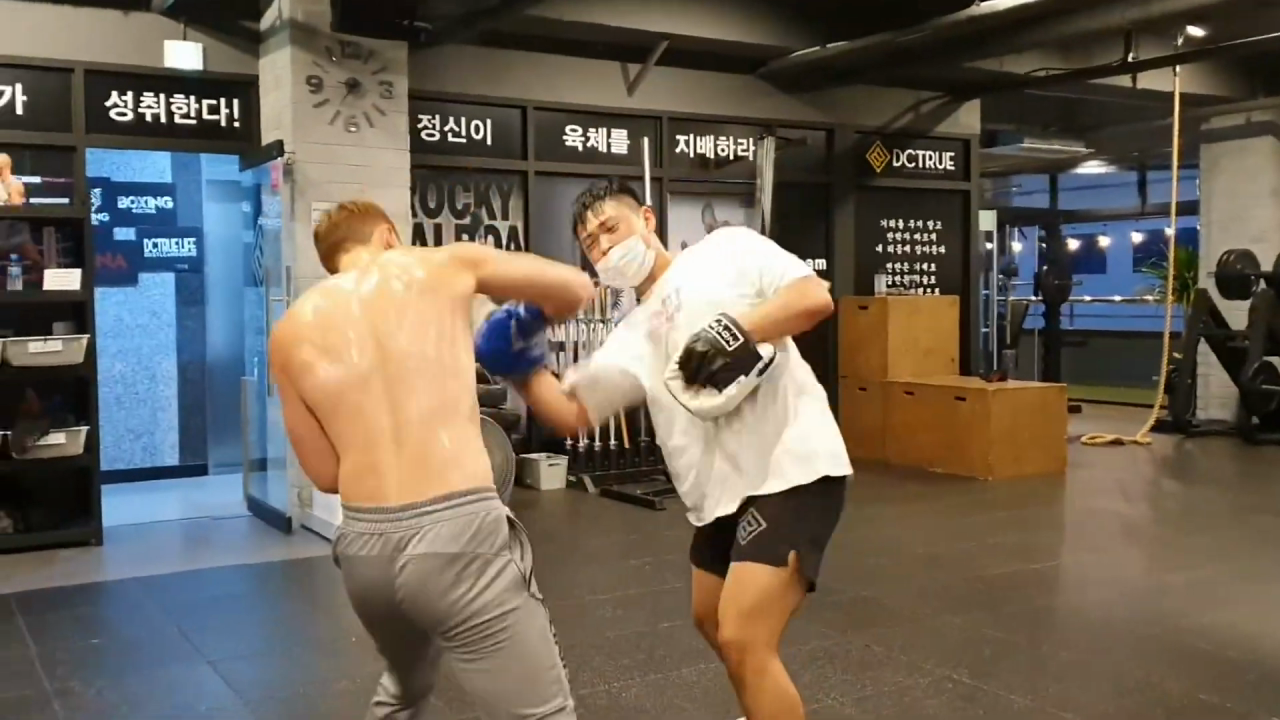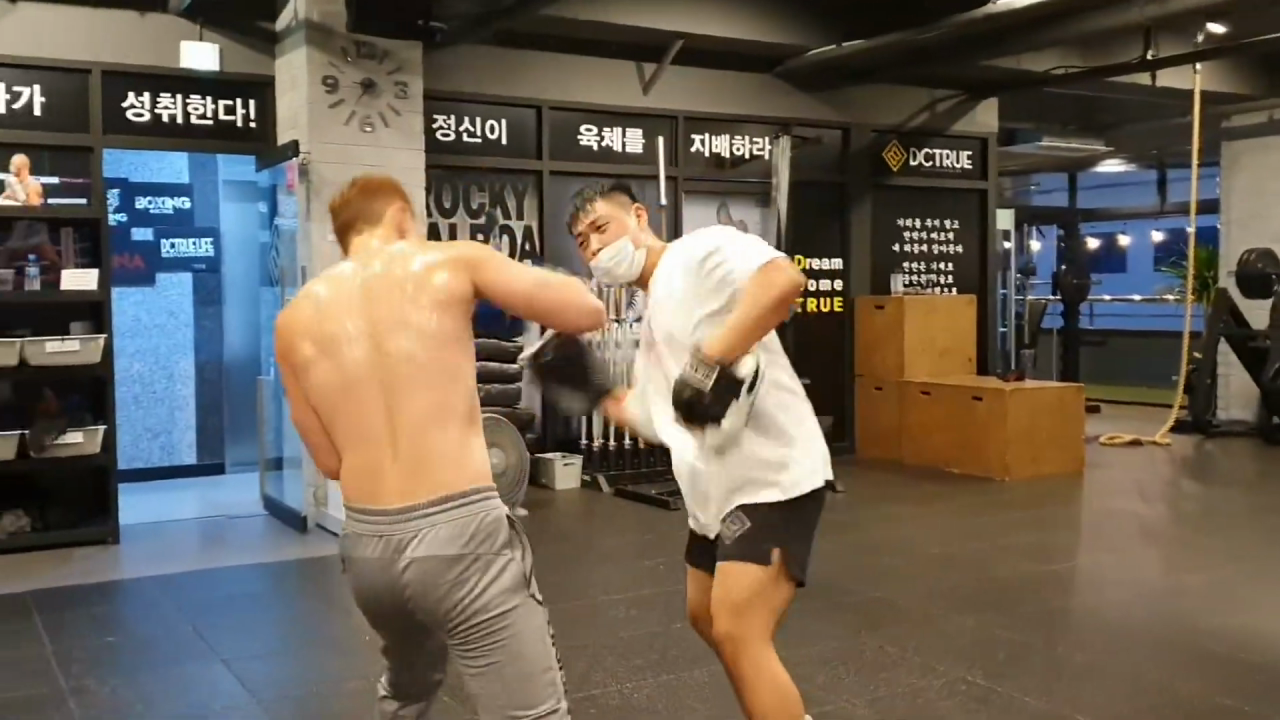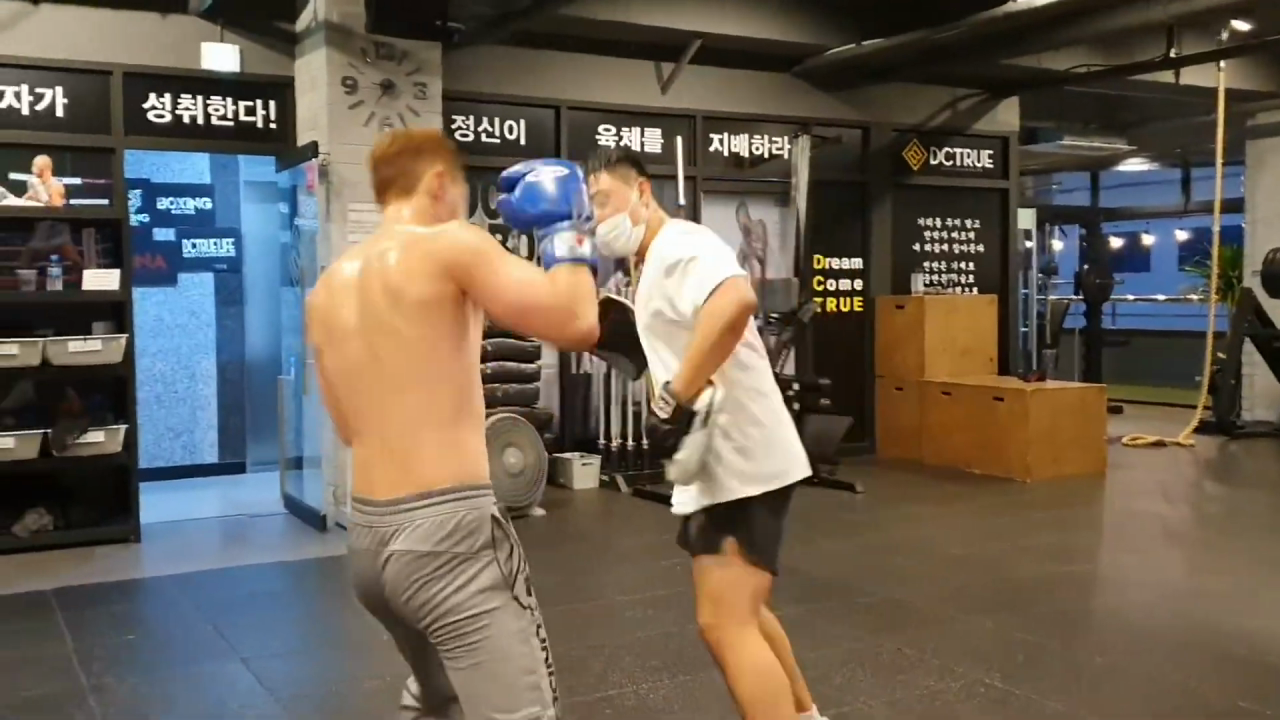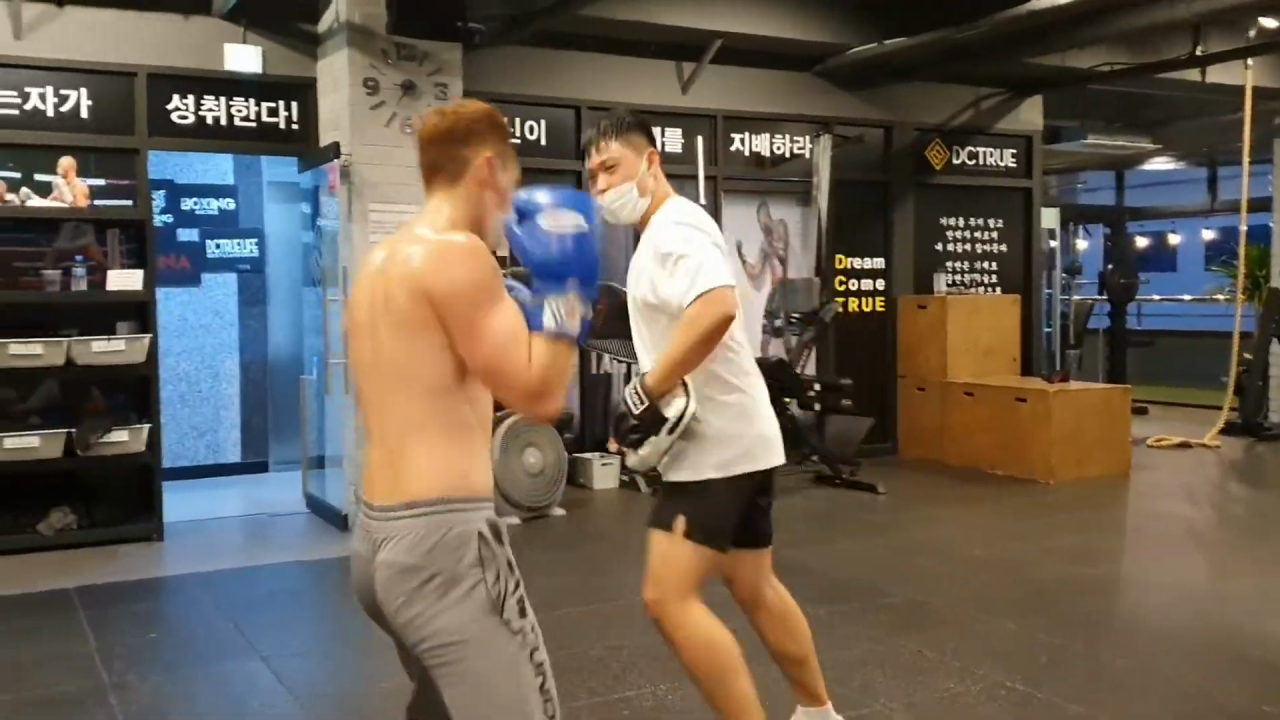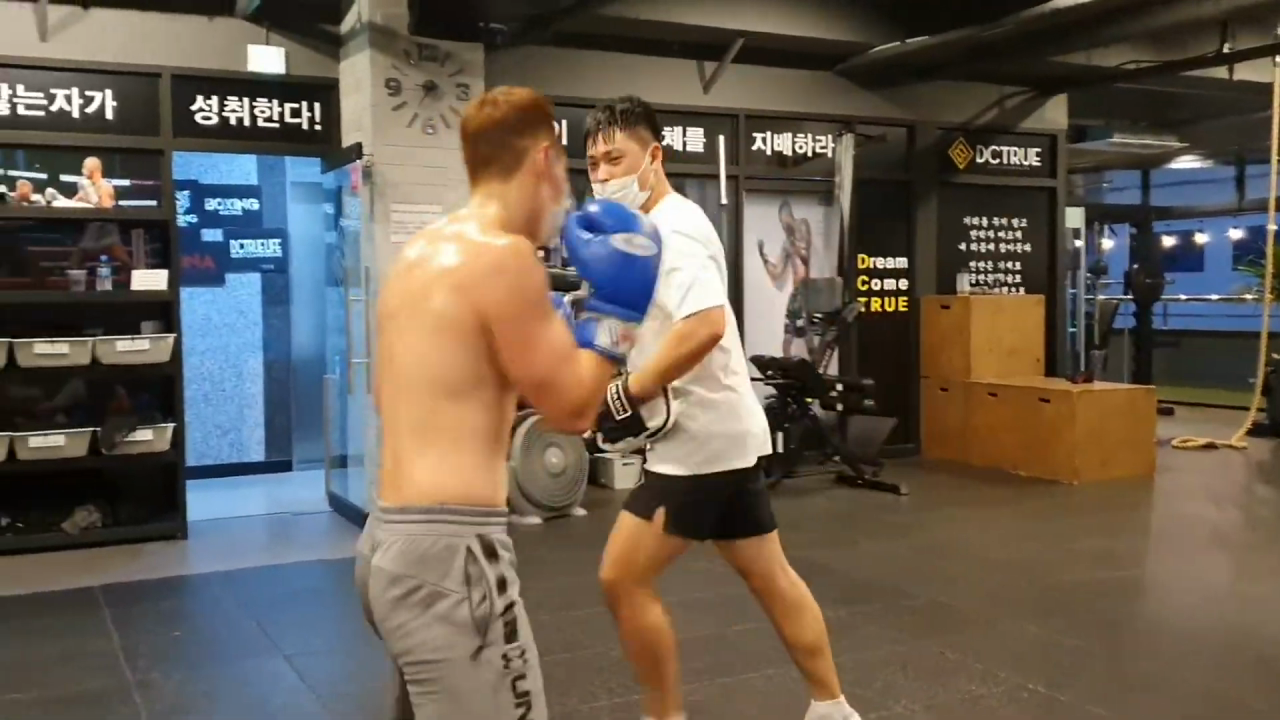
dt=0.1s
person 1, frame 1
left shoulder: (291, 329)
right shoulder: (444, 264)
left elbow: (325, 474)
right elbow: (576, 289)
left hip: (364, 546)
right hip: (459, 532)
person 1, frame 2
left shoulder: (296, 320)
right shoulder: (450, 262)
left elbow: (332, 461)
right elbow: (587, 314)
left hip: (368, 543)
right hip: (461, 533)
person 1, frame 3
left shoulder: (328, 288)
right shoulder: (447, 248)
right elbow: (577, 325)
right wrist: (565, 227)
left hip: (373, 535)
right hip: (447, 534)
person 1, frame 4
left shoulder: (378, 263)
right shoulder: (455, 257)
right elbow: (539, 397)
right wrist: (566, 285)
left hip: (381, 540)
right hip: (444, 540)
person 1, frame 5
left shoulder: (420, 255)
right shoulder: (501, 259)
right elbow: (566, 412)
right wrist: (614, 311)
left hip: (388, 541)
right hip: (444, 552)
person 2, frame 1
left shoulder: (724, 251)
right shoulder: (631, 335)
left elbow: (813, 298)
right elbow: (569, 415)
left wrist: (733, 330)
right wrist: (521, 366)
left hip: (790, 472)
right hip: (721, 489)
left knee: (742, 639)
right knee: (715, 622)
person 2, frame 2
left shoulder: (702, 249)
right shoulder: (654, 327)
left elbow: (784, 278)
right elbow: (655, 424)
left wrist: (715, 363)
right wrist: (590, 384)
left hip: (775, 476)
right hip: (719, 487)
left knee: (737, 633)
right knee: (707, 618)
person 2, frame 3
left shoulder: (676, 244)
right shoulder: (658, 263)
left elbow: (735, 300)
left wrist: (675, 399)
left hip: (740, 463)
right hip: (725, 463)
left knee: (722, 625)
right knee: (737, 608)
person 2, frame 4
left shoulder: (674, 226)
right shoulder: (658, 241)
left elbow: (717, 310)
left wrist: (647, 392)
left hip: (716, 447)
right hip: (727, 446)
left knee: (668, 599)
right knee: (756, 589)
person 2, frame 5
left shoulder: (674, 230)
right shoulder: (659, 229)
left elbow: (705, 327)
left wrist: (627, 392)
left hip: (701, 436)
right hip: (727, 433)
left knee: (623, 578)
right knee: (770, 576)
